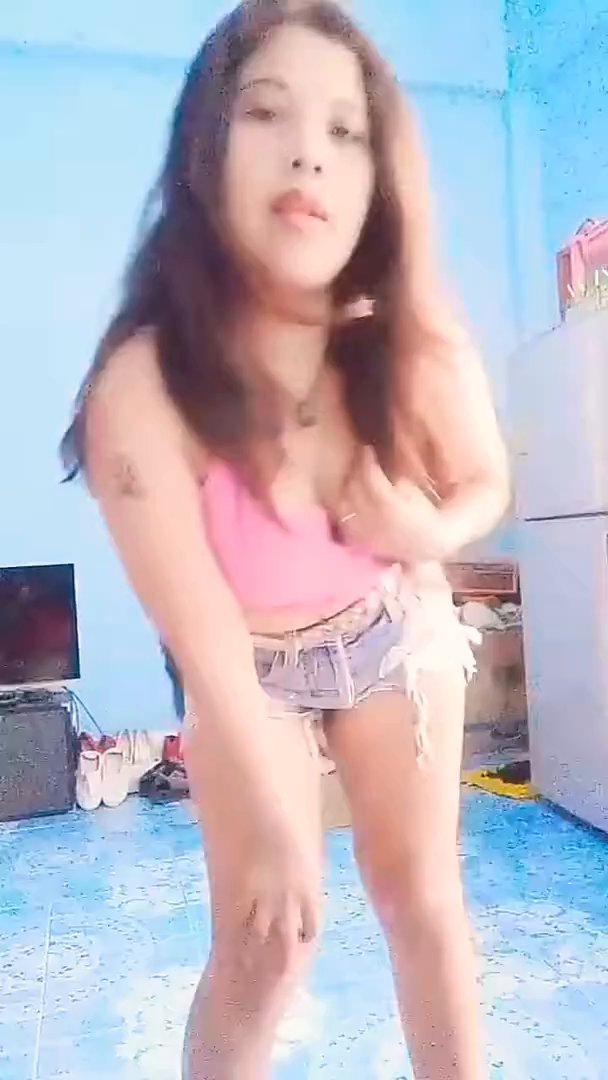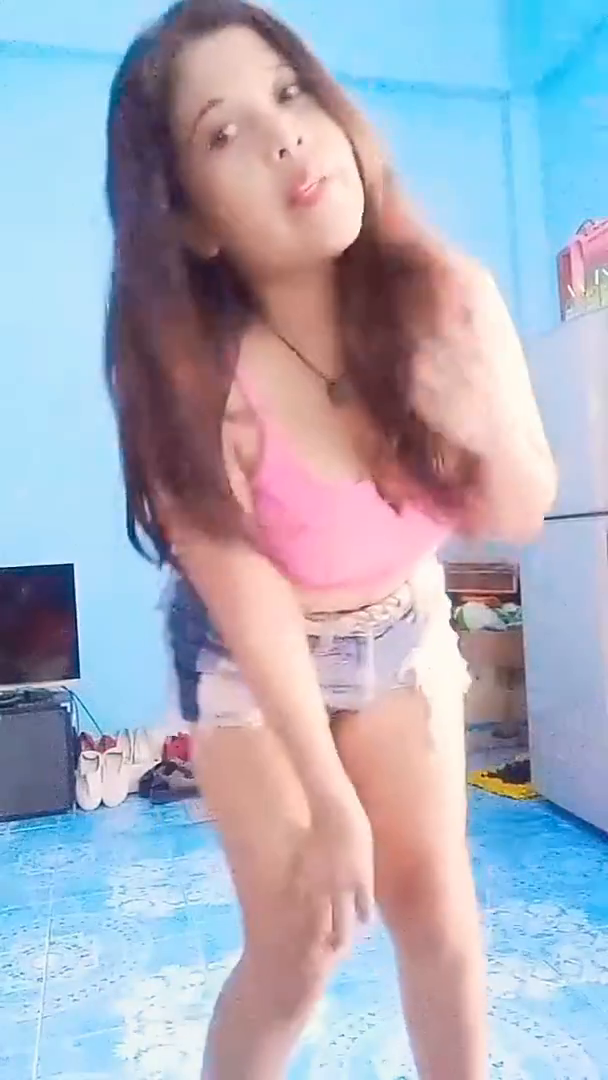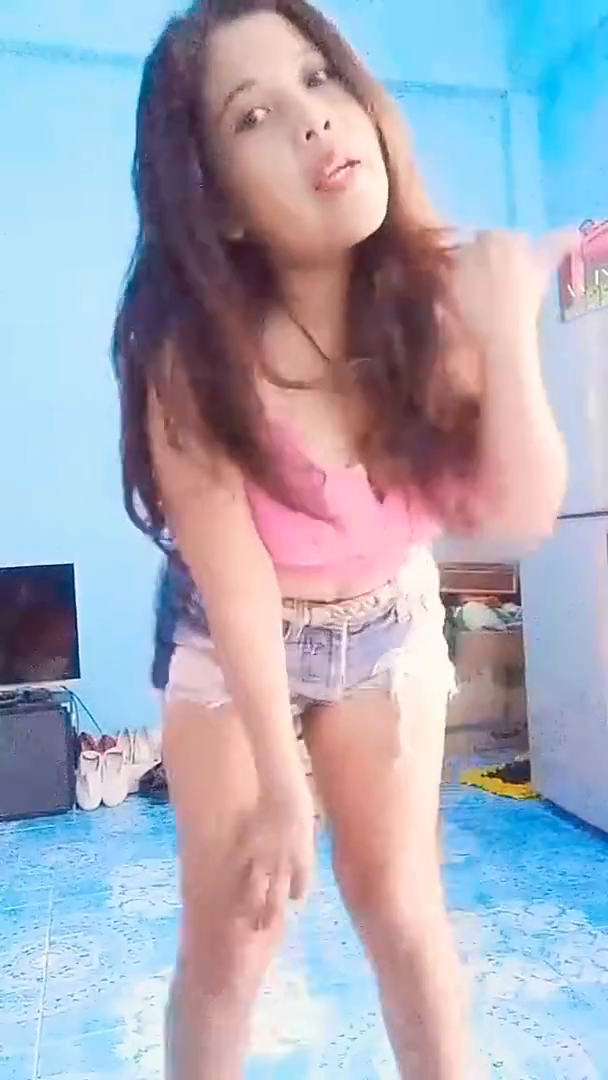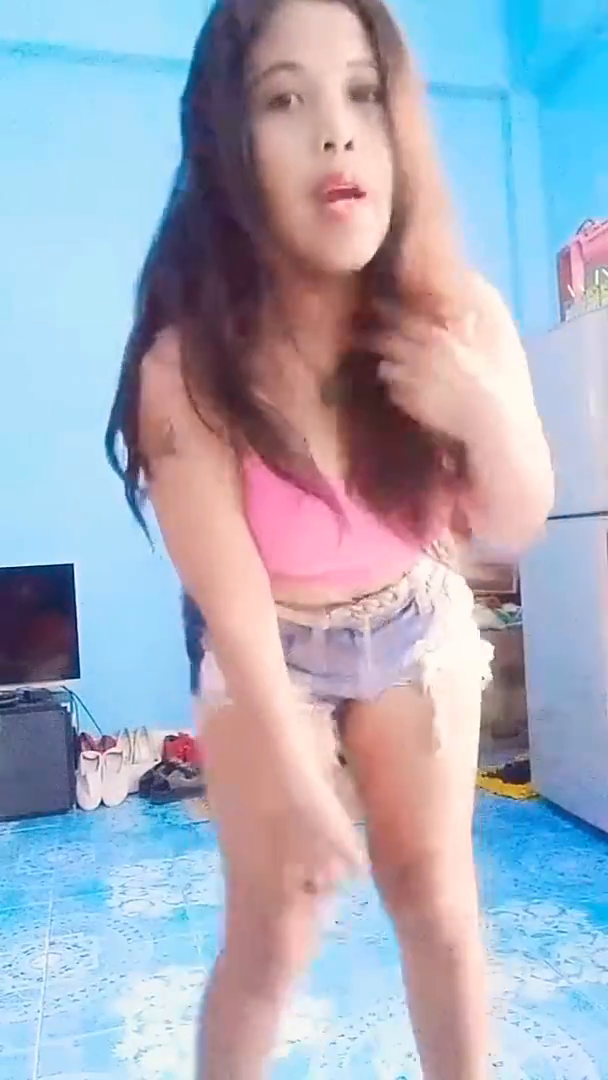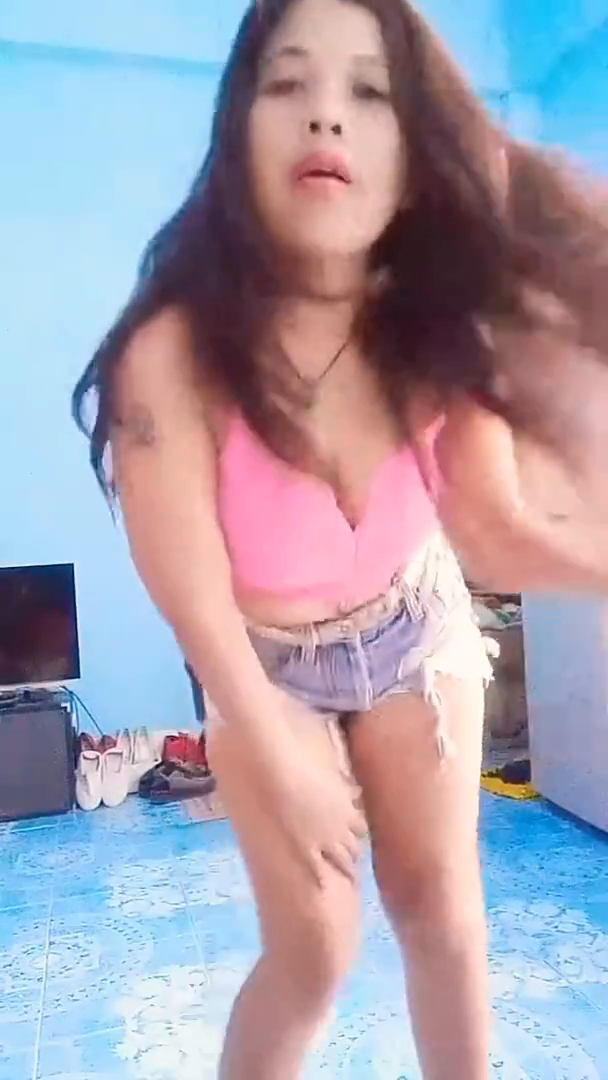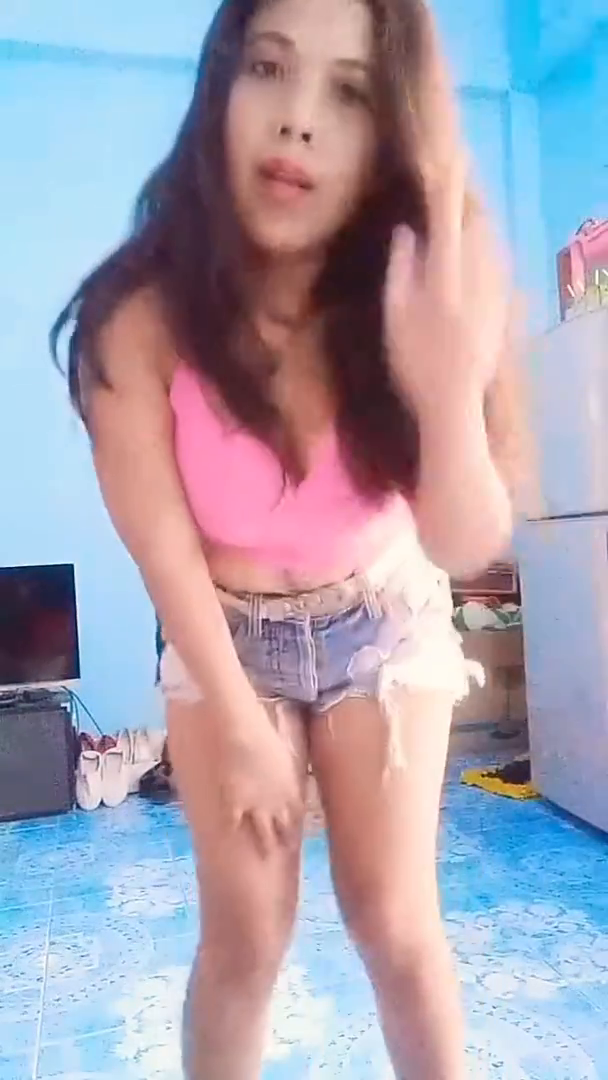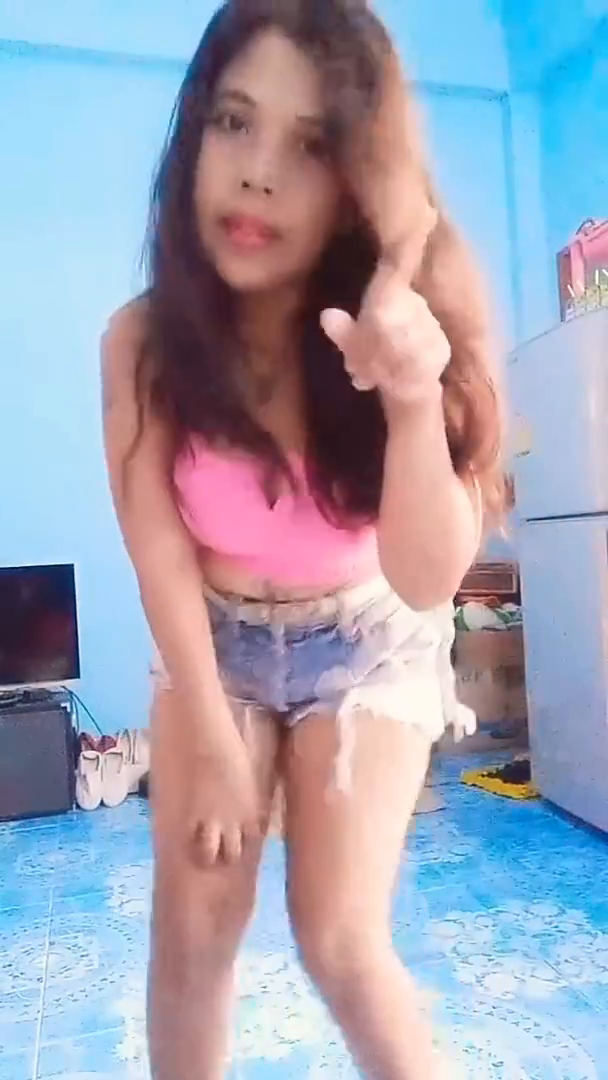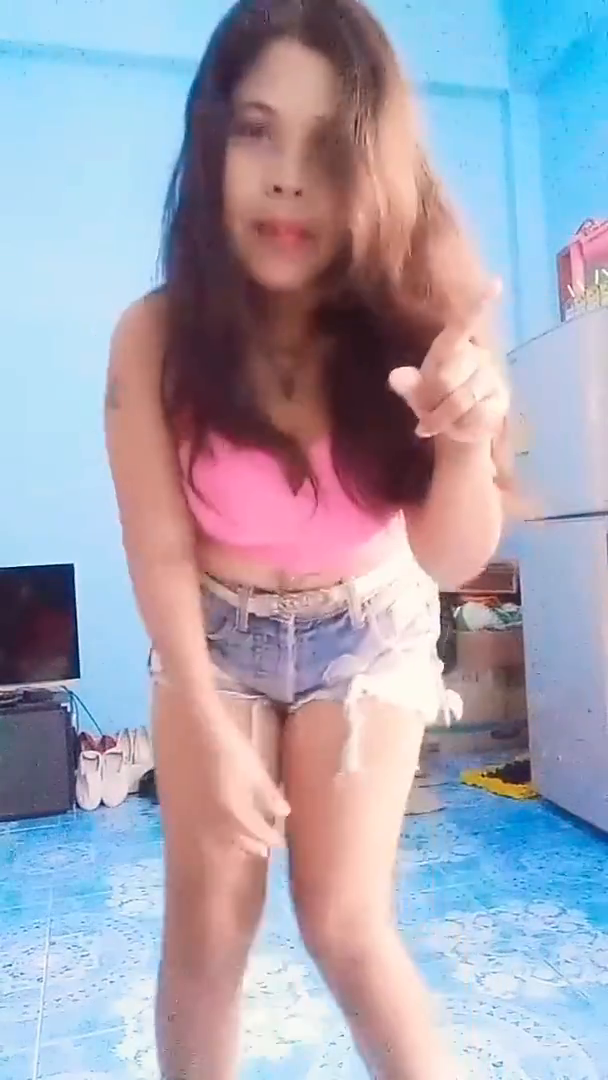
dt=0.7s
person 1, frame 1
left shoulder: (421, 350)
right shoulder: (146, 384)
left elbow: (486, 491)
right elbow: (205, 641)
left wrist: (428, 531)
right wrist: (272, 830)
left hip: (398, 632)
right hip: (253, 670)
left knee: (423, 894)
right knee: (262, 944)
person 1, frame 2
left shoulder: (445, 300)
right shoulder: (191, 381)
left elbow: (517, 517)
right elbow: (257, 615)
left wrist: (489, 425)
right wrist: (332, 809)
left hip: (403, 636)
right hip: (250, 664)
left knee: (438, 908)
right knee: (299, 944)
person 1, frame 3
left shoulder: (443, 299)
right shoulder: (199, 355)
left elbow: (524, 516)
right elbow: (235, 589)
left wrist: (510, 345)
right wrist: (279, 789)
left hip: (389, 634)
right hip: (230, 648)
left knee: (400, 909)
right knee: (228, 932)
person 1, frame 4
left shoulder: (460, 314)
right shoulder: (188, 367)
left elbow: (513, 527)
right elbow: (232, 604)
left wrist: (493, 425)
right wrist: (296, 790)
left hip: (415, 628)
right hip: (272, 654)
left knee: (438, 903)
right knee: (272, 933)
person 1, frame 5
left shoulder: (445, 335)
right shoulder: (170, 356)
left elbow: (486, 523)
right elbow: (196, 604)
right wrist: (286, 776)
left hip: (413, 633)
right hip: (260, 664)
left knee: (444, 912)
right knee: (316, 944)
person 1, frame 6
left shoulder: (419, 302)
right shoulder: (142, 313)
left elbow: (468, 536)
right elbow: (164, 546)
left wrist: (449, 392)
right wrist: (239, 730)
left hip: (383, 627)
right hip: (219, 634)
left knee: (395, 923)
right knee: (248, 928)
person 1, frame 7
left shoulder: (401, 328)
right shoulder: (144, 342)
left elbow: (428, 578)
right elbow: (163, 560)
left wrist: (413, 407)
right wrist: (216, 741)
left hip: (367, 654)
right hip: (214, 644)
left knee: (338, 944)
right knee: (189, 930)
person 1, frame 8
left shoulder: (406, 321)
right shoulder: (157, 335)
left elbow: (453, 558)
right elbow: (160, 555)
left wrist: (469, 440)
right wrist: (214, 738)
left hip: (365, 640)
right hip: (217, 638)
left knee: (345, 927)
right knee: (205, 927)
